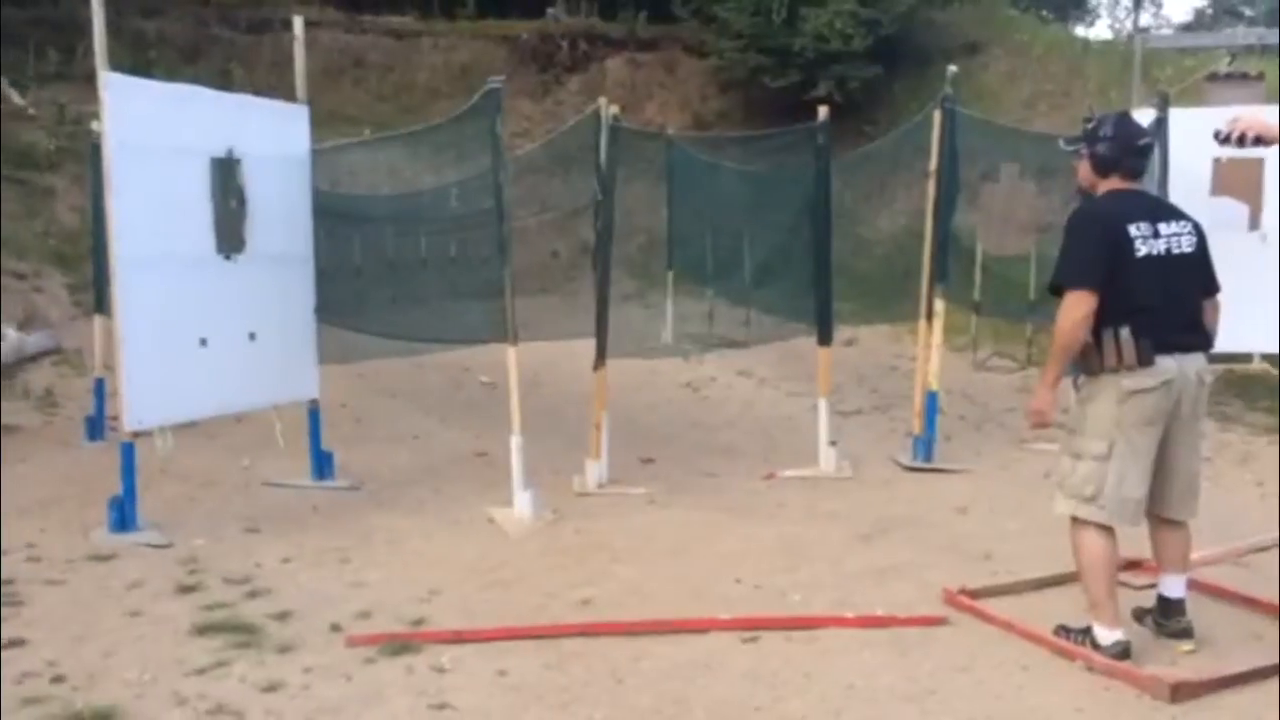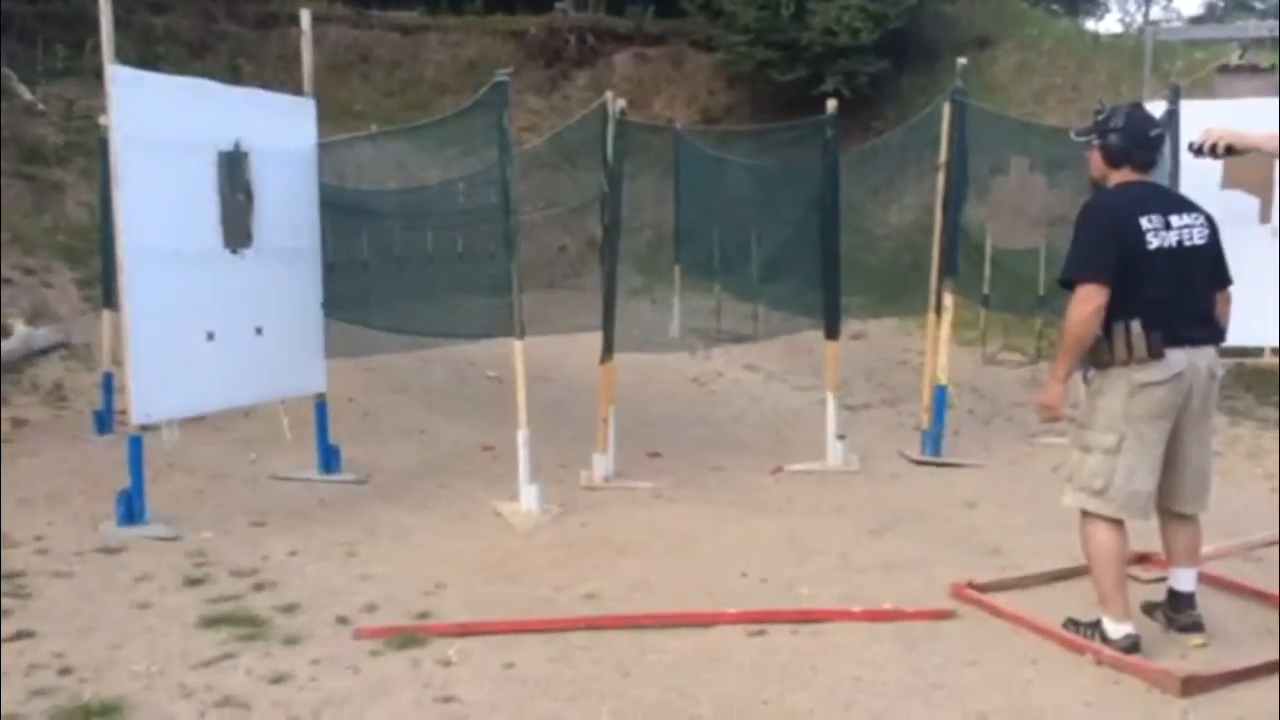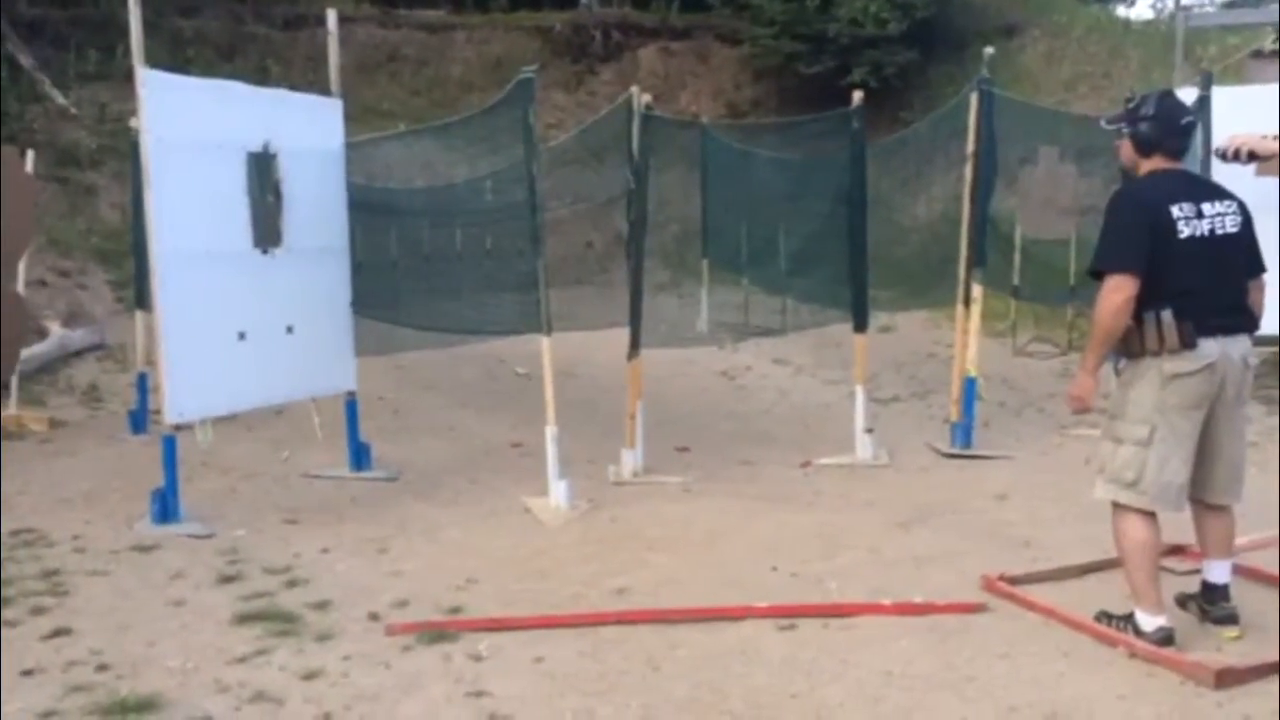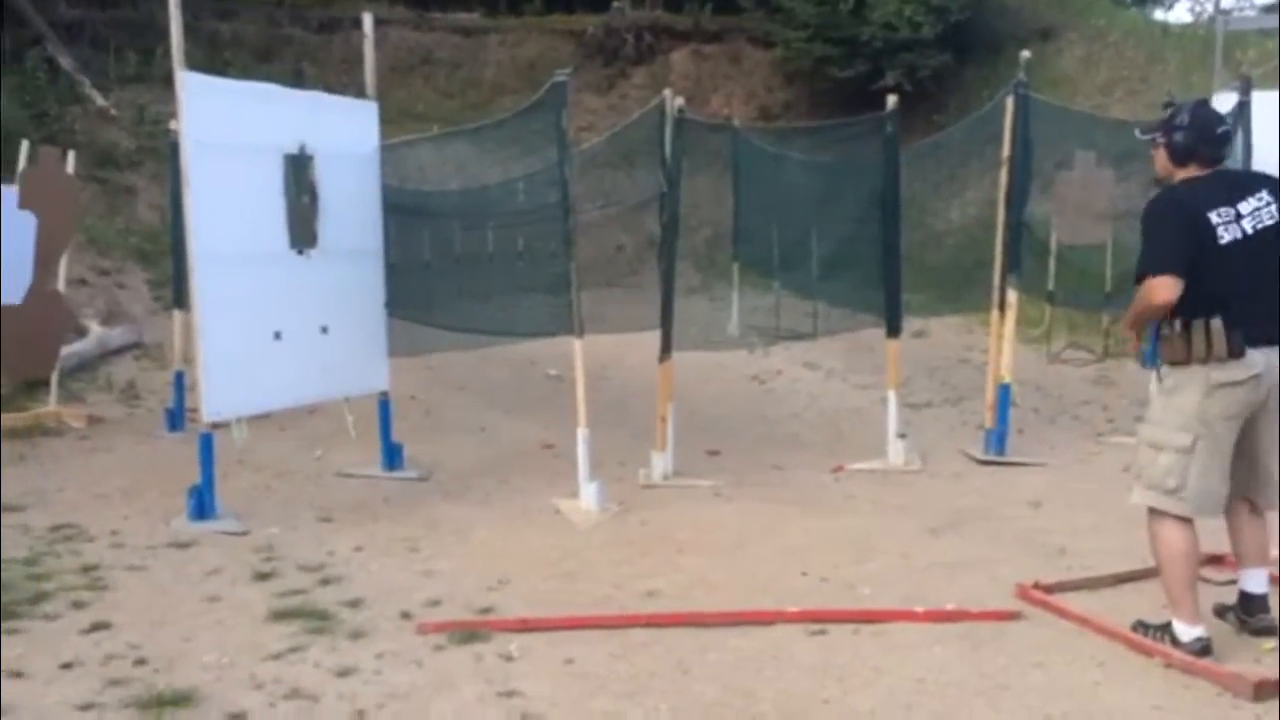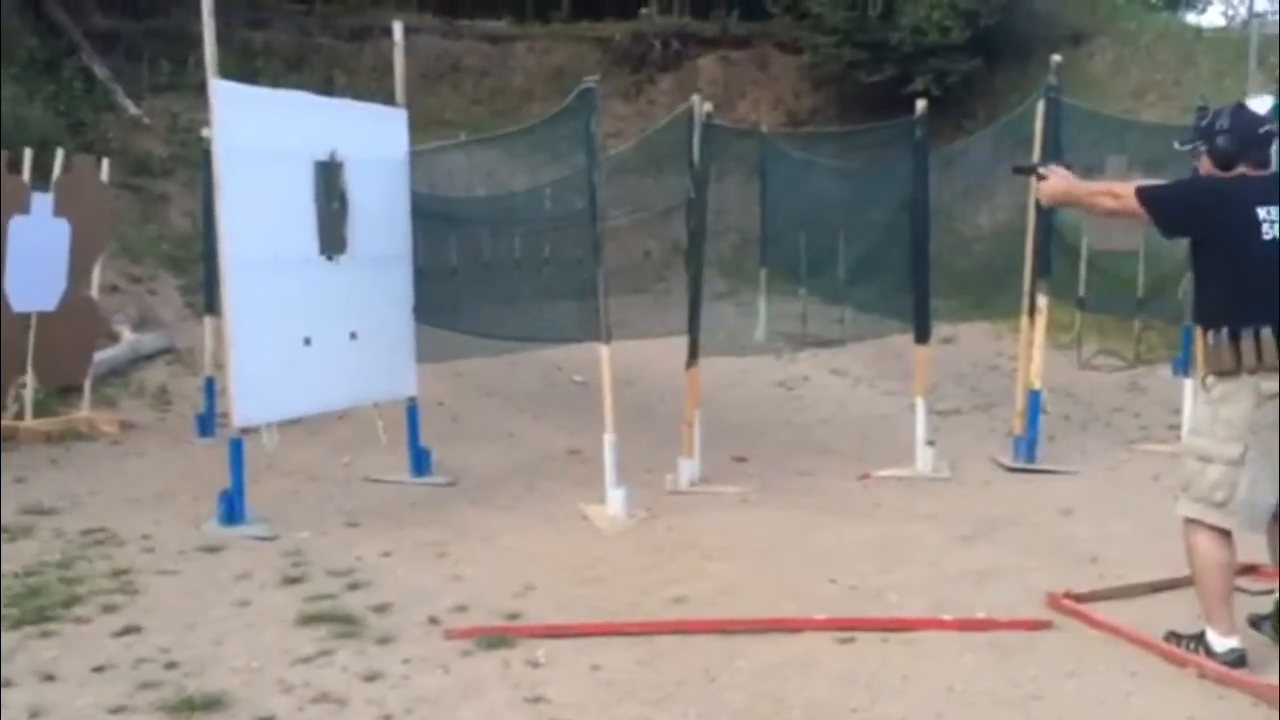
dt=1s
person 1, frame 1
left shoulder: (1095, 218)
right shoulder: (1182, 222)
left elbow: (1080, 310)
right elbow: (1209, 307)
left wrist: (1047, 383)
left hip: (1128, 376)
right hip: (1187, 371)
left knee: (1090, 507)
right knee: (1170, 502)
left ankle: (1106, 632)
right ankle: (1172, 610)
person 1, frame 2
left shoulder: (1106, 210)
right shoulder: (1194, 214)
left elbow: (1092, 303)
right elbow: (1221, 301)
left wrist: (1058, 377)
left hip: (1138, 369)
right hip: (1199, 364)
left knee: (1100, 501)
right knee: (1181, 497)
left ankle: (1116, 627)
right ankle: (1183, 603)
person 1, frame 3
left shoulder: (1135, 199)
right shoulder: (1226, 201)
left elbow: (1121, 293)
right elbow: (1254, 289)
left wrist: (1088, 369)
left hip: (1169, 361)
right hip: (1232, 354)
left knee: (1132, 493)
right knee: (1214, 488)
left ankle: (1149, 620)
right ankle: (1217, 596)
person 1, frame 4
left shoulder: (1172, 206)
left elbow: (1163, 292)
left wrist: (1134, 321)
left hip: (1206, 368)
left knee: (1168, 500)
left ankle: (1187, 630)
person 1, frame 5
left shoulder: (1214, 197)
left elbow: (1120, 200)
left wrist: (1069, 189)
right wrist: (1078, 184)
left knee: (1206, 510)
left ankle: (1220, 639)
